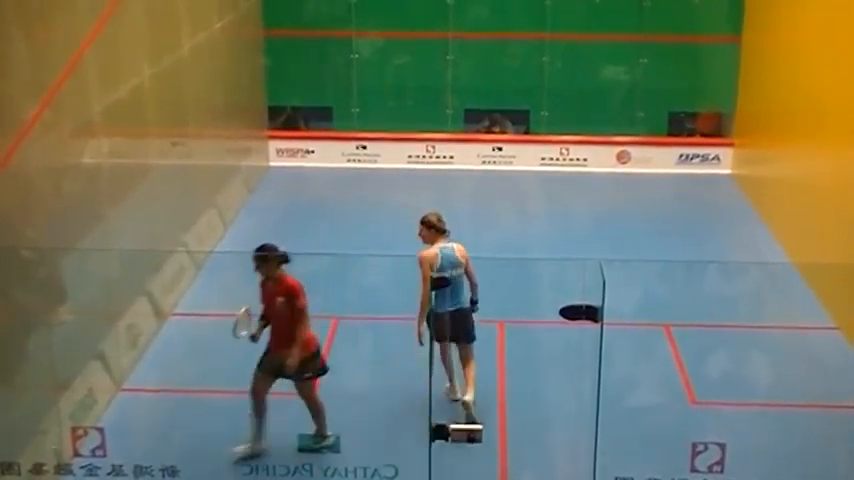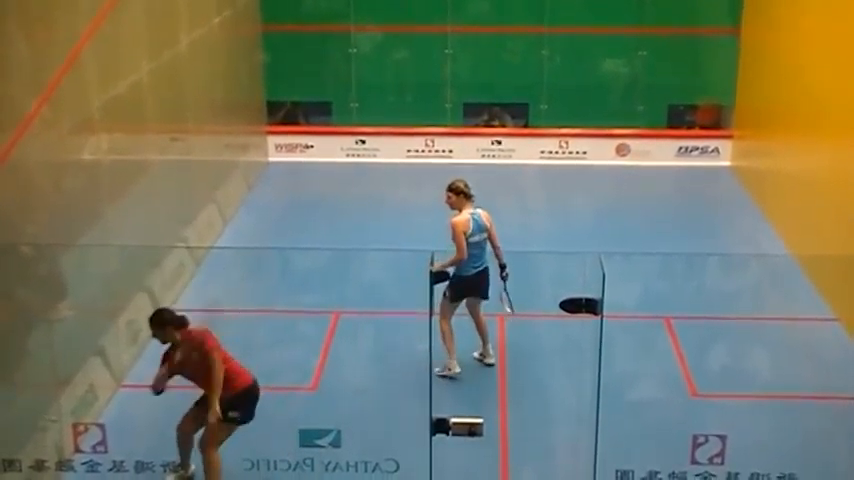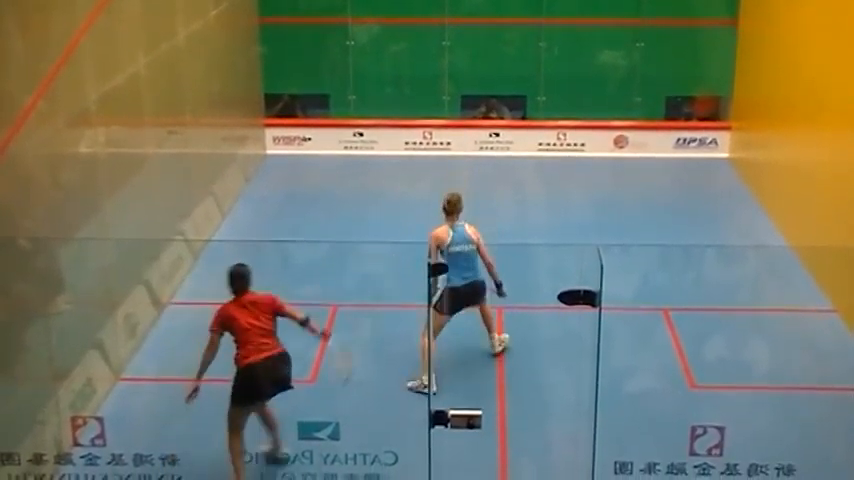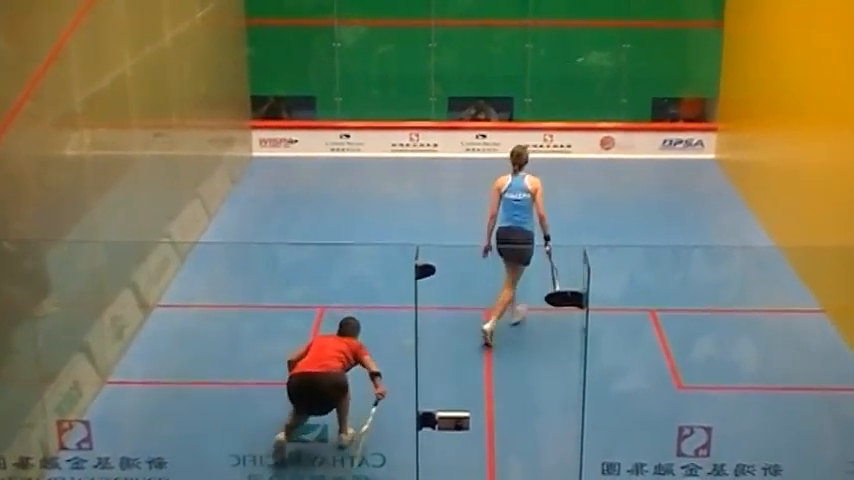
dt=0.5s
person 1, frame 1
left shoulder: (426, 256)
right shoulder: (460, 250)
left elbow: (426, 293)
right elbow: (473, 282)
left wrist: (420, 323)
right wrist: (473, 301)
left hip: (440, 315)
right hip: (463, 313)
left knee: (445, 350)
right knee: (468, 360)
left ankle: (453, 389)
right ankle: (468, 395)
person 1, frame 2
left shoulder: (458, 221)
right shoulder: (484, 215)
left elbow: (461, 256)
right elbow: (496, 246)
left wrist: (442, 266)
right wrist: (502, 266)
left hip: (464, 277)
right hip: (482, 274)
left knee: (445, 317)
right knee: (475, 312)
left ankle: (452, 364)
right ankle: (487, 353)
person 1, frame 3
left shoulder: (437, 235)
right shoulder: (472, 232)
right elbow: (488, 262)
left wrist: (433, 288)
right wrist: (498, 284)
left hip: (455, 291)
right hip: (477, 287)
left knee: (429, 334)
right knee: (482, 303)
left ankle: (427, 381)
right ankle: (495, 341)
person 1, frame 4
left shoulder: (500, 182)
right shoulder: (534, 182)
left elbow: (492, 214)
right elbow: (541, 214)
left wrist: (487, 240)
right wrist: (547, 238)
left hip: (504, 234)
right hip: (523, 236)
left knee: (510, 278)
right knee: (510, 284)
left ankle: (515, 310)
right ankle: (490, 324)
person 2, frame 1
left shoulder: (292, 286)
right shoulder: (266, 284)
left elbow: (304, 322)
left wrist: (294, 353)
right wrist: (259, 329)
left hip: (302, 351)
right hip: (276, 349)
left knee: (307, 396)
right knee: (256, 393)
left ankle: (323, 434)
right ankle: (257, 443)
person 2, frame 2
left shoulder: (199, 338)
right shoulder: (171, 355)
left elbow: (218, 369)
right elbow: (157, 389)
left wrist: (214, 405)
right wrist: (165, 372)
left hip: (242, 391)
right hip: (215, 393)
left knee: (207, 445)
right knee: (184, 430)
person 2, frame 3
left shoulder: (224, 312)
right shoulder: (267, 299)
left elbow: (211, 348)
right elbow: (297, 316)
left wrist: (198, 380)
right wrist: (316, 331)
left hip: (250, 368)
right hip: (277, 361)
left knee: (235, 430)
right knee: (258, 405)
right ankle: (277, 449)
person 2, frame 4
left shoulder: (319, 340)
right shoulder: (356, 346)
left elbow: (291, 360)
right elbow: (370, 365)
right wrist: (379, 386)
left hip: (297, 381)
right hip: (327, 380)
left knee: (301, 412)
right knee: (341, 388)
left ankle: (285, 437)
right ankle: (344, 434)
